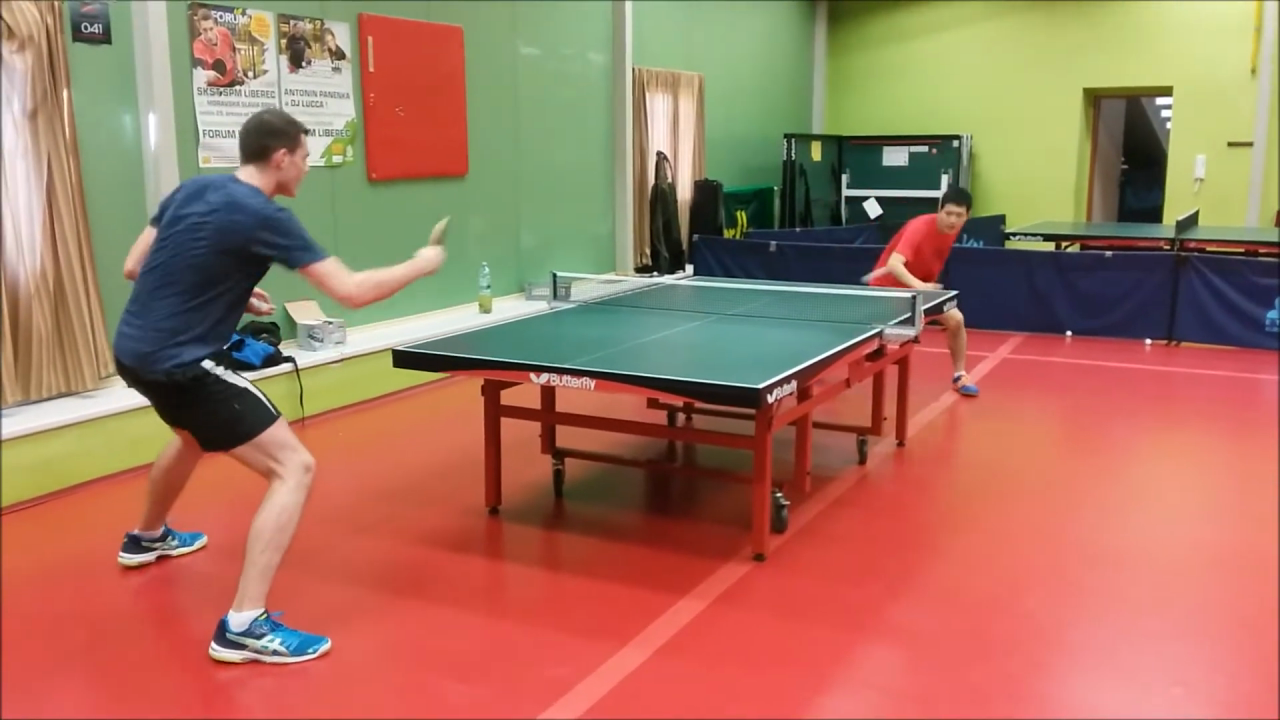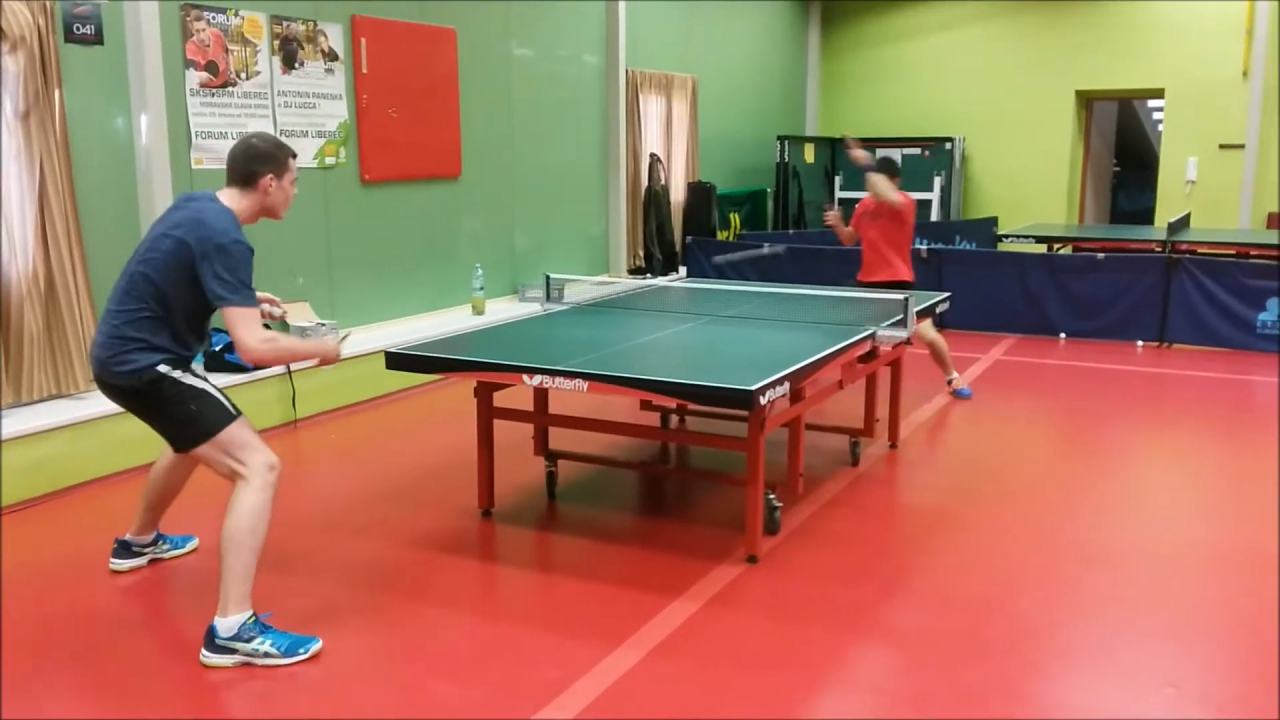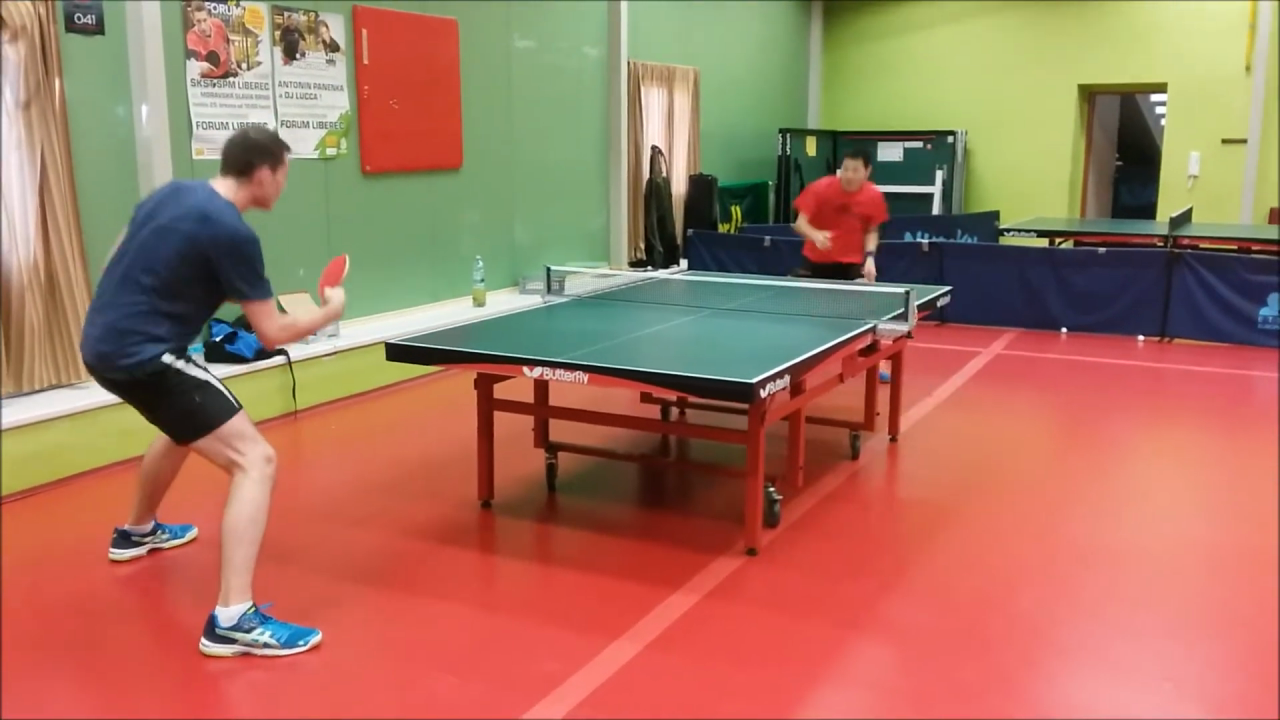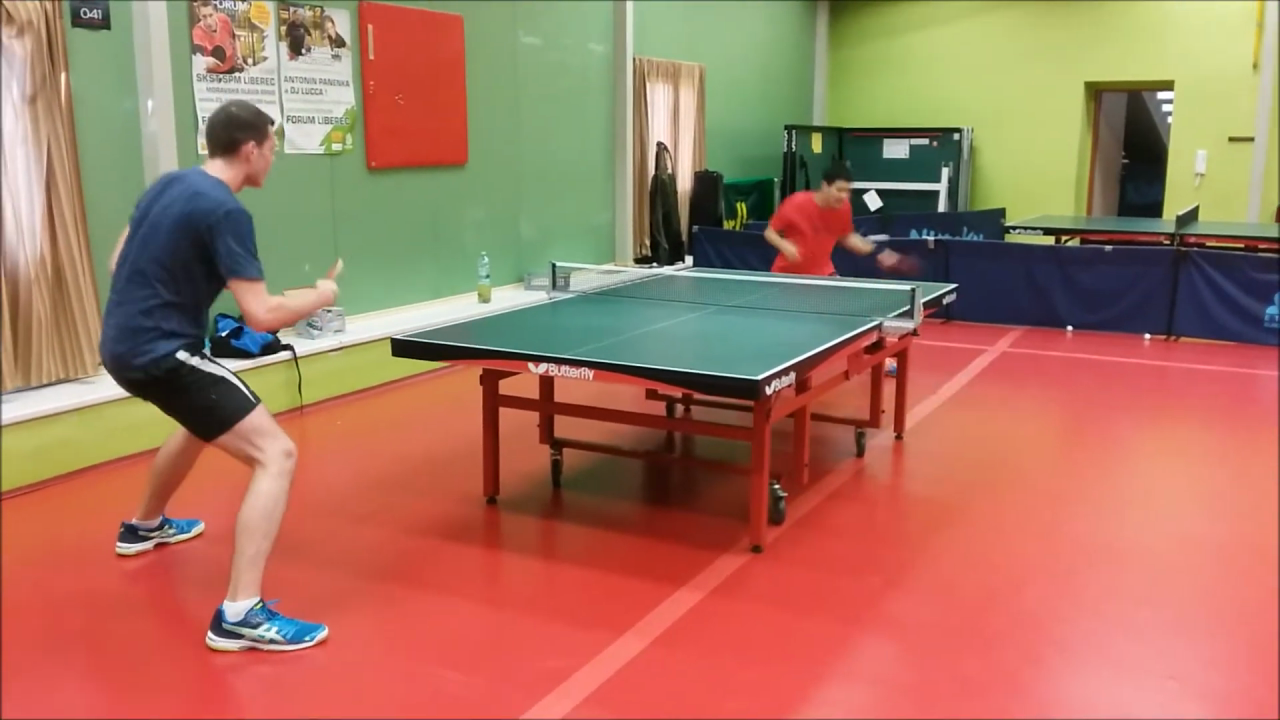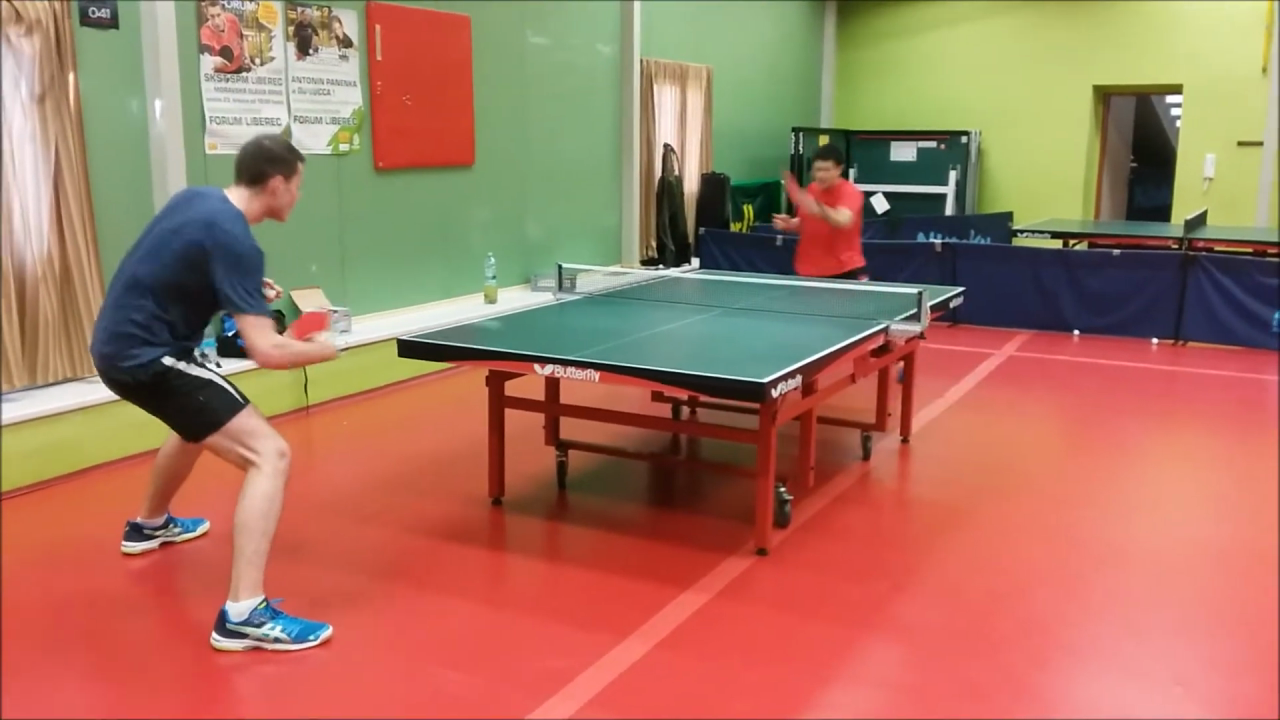
dt=0.3s
person 1, frame 1
left shoulder: (194, 188)
right shoulder: (267, 216)
left elbow: (134, 266)
right elbow: (350, 290)
right wrist: (420, 264)
left hip: (135, 347)
right hip: (176, 362)
left knee: (193, 437)
right knee: (292, 468)
left ankle: (145, 538)
right ankle: (242, 626)
person 1, frame 2
left shoulder: (195, 205)
right shoulder: (224, 240)
right elbow: (253, 348)
left wrist: (242, 301)
right wrist: (320, 347)
left hip: (120, 352)
right hip: (141, 363)
left knee: (196, 436)
right knee: (257, 467)
left ankle: (139, 540)
right ankle: (231, 629)
person 1, frame 3
left shoulder: (172, 192)
right shoulder: (233, 234)
left elbow: (123, 264)
right elbow: (273, 333)
right wrist: (330, 309)
left hip: (104, 344)
right hip: (143, 356)
left knee: (187, 427)
right knee: (254, 461)
left ankle: (136, 530)
right ankle: (233, 619)
person 1, frame 4
left shoulder: (169, 184)
right shoulder: (225, 211)
left elbow: (122, 259)
right elbow: (262, 315)
right wrist: (321, 297)
left hip: (123, 344)
right hip: (160, 353)
left knee: (203, 421)
right knee: (276, 454)
left ankle: (144, 525)
right ankle: (240, 613)
person 1, frame 5
left shoulder: (193, 198)
right shoulder: (235, 244)
right elbow: (266, 351)
left wrist: (243, 292)
right wrist: (320, 350)
left hip: (117, 342)
right hip: (140, 358)
left knee: (200, 423)
right knee: (268, 454)
left ankle: (150, 524)
right ankle: (243, 615)
person 2, frame 1
left shoulder: (951, 230)
right shoulder: (919, 229)
right elbow: (894, 265)
right wrist: (918, 284)
left hip: (922, 286)
right hip: (890, 287)
left knee: (956, 321)
left ankle: (959, 376)
person 2, frame 2
left shoulder: (903, 203)
right shoulder: (865, 205)
left elbow: (888, 198)
right elbow: (848, 240)
left wrist: (867, 165)
right wrist: (838, 225)
left hip: (898, 281)
right hip: (867, 280)
left knee: (928, 335)
left ankle: (952, 377)
person 2, frame 3
left shoulder: (874, 197)
right shoulder: (821, 187)
left elbow: (872, 232)
right elbow: (800, 223)
left wrist: (870, 257)
right wrist: (814, 234)
left hip: (850, 260)
right hip: (816, 258)
person 2, frame 4
left shoulder: (844, 208)
right shoulder: (795, 204)
left elbow: (848, 238)
right elbow: (770, 232)
left wrist: (877, 251)
right wrist: (784, 246)
left hip: (822, 273)
right hip: (789, 273)
person 2, frame 5
left shoulder: (851, 193)
right shoulder: (811, 191)
left elbow: (842, 221)
left wrist: (814, 207)
right wrist: (788, 224)
left hip: (847, 268)
right hip: (811, 269)
